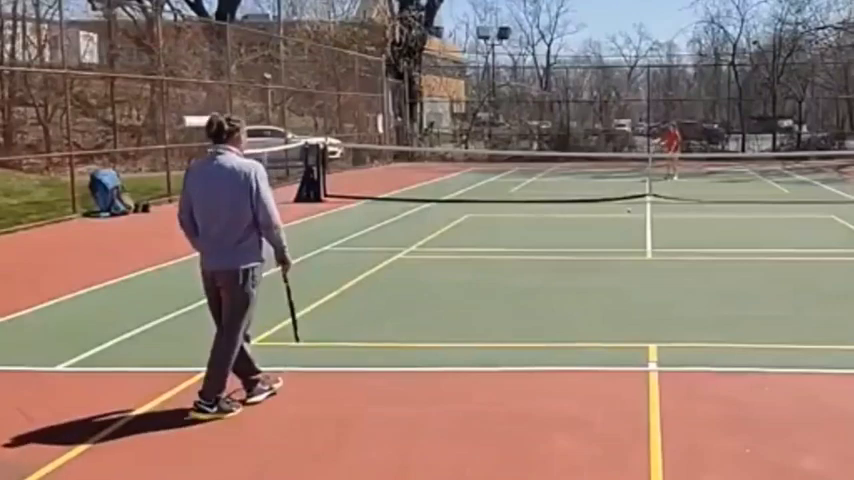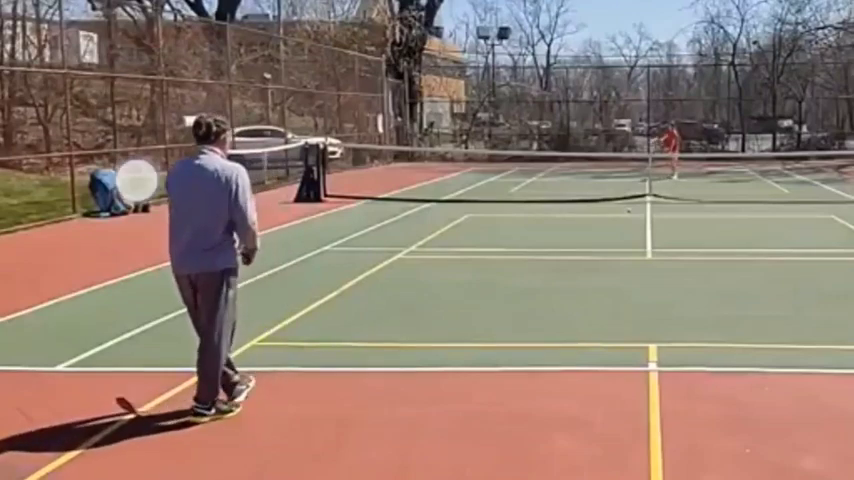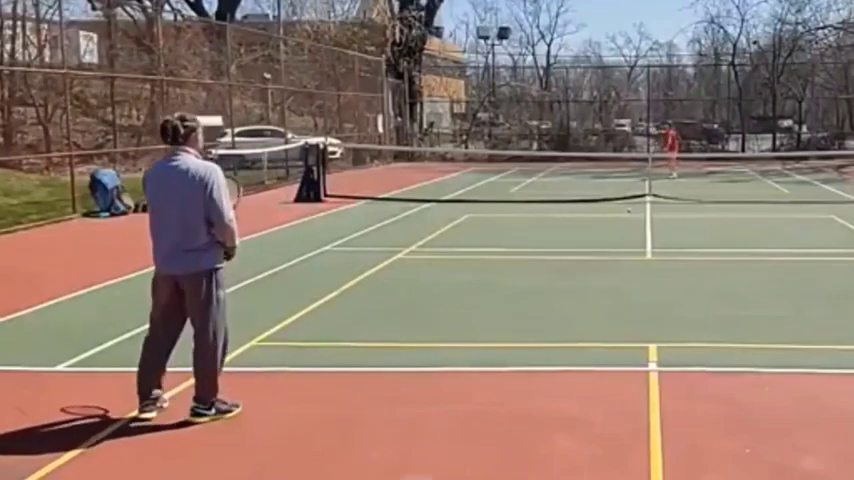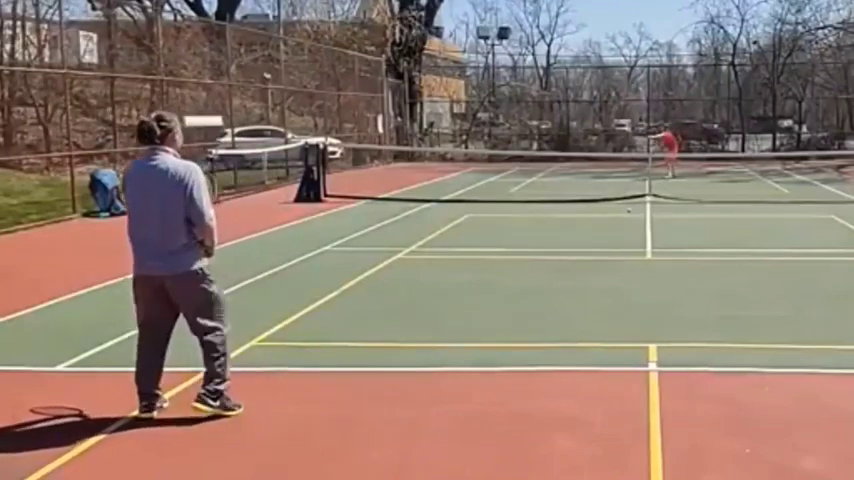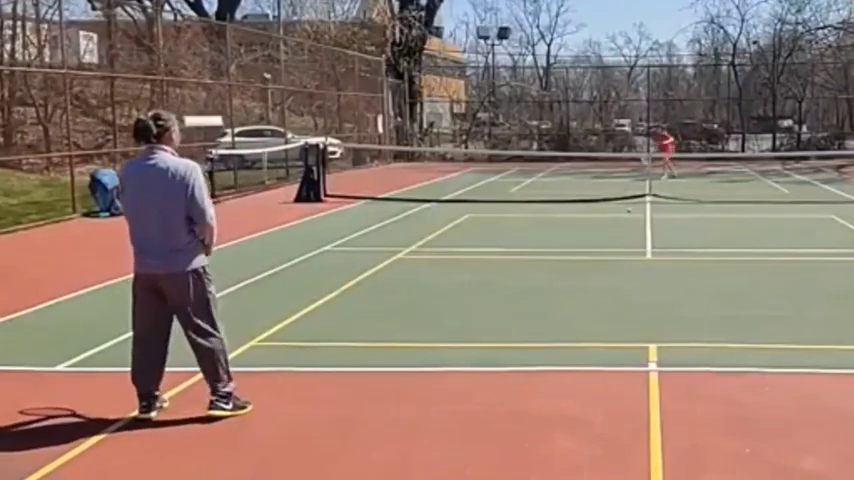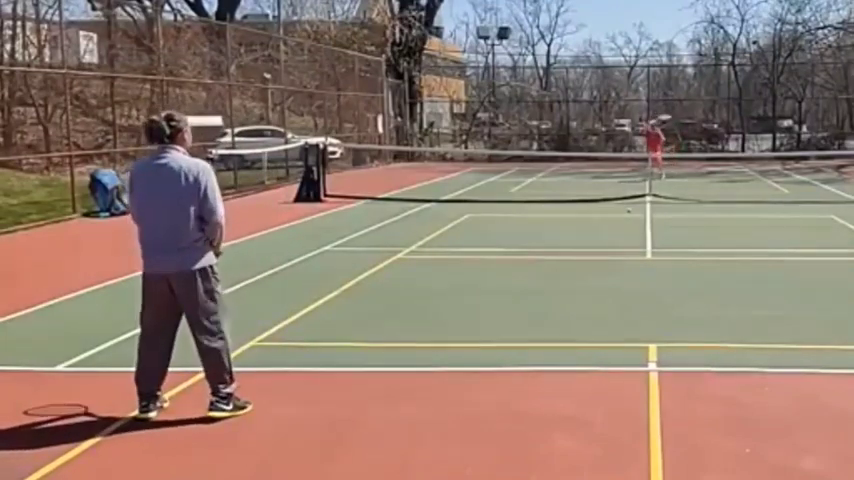
dt=0.3s
person 1, frame 1
left shoulder: (194, 171)
right shoulder: (250, 169)
left elbow: (185, 219)
right elbow: (269, 219)
right wrist: (281, 251)
left hip: (210, 264)
right hip: (240, 262)
left knee: (228, 328)
right knee: (231, 332)
left ankle: (254, 381)
right ankle: (209, 399)
person 1, frame 2
left shoulder: (176, 171)
right shoulder: (232, 172)
left elbow: (181, 216)
right elbow: (246, 223)
right wrist: (251, 249)
left hip: (182, 264)
right hip: (216, 263)
left knee: (206, 330)
right knee: (216, 333)
left ankle: (230, 383)
right ankle: (207, 402)
person 1, frame 3
left shoulder: (152, 173)
right shoulder: (207, 171)
left elbow: (161, 216)
right elbow: (224, 222)
right wrist: (230, 246)
left hip: (165, 266)
right hip: (201, 264)
left knee: (160, 333)
right knee: (209, 335)
left ankle: (148, 397)
right ankle: (205, 403)
person 1, frame 4
left shoulder: (132, 173)
right shoulder: (187, 171)
left elbow: (137, 216)
right elbow: (205, 223)
right wrist: (209, 246)
left hip: (145, 268)
right hip: (184, 266)
left knee: (151, 334)
right knee: (213, 325)
left ankle: (148, 398)
right ankle: (213, 392)
person 1, frame 5
left shoulder: (128, 172)
right shoulder: (186, 169)
left elbow: (132, 215)
right elbow: (206, 222)
right wrist: (206, 246)
left hip: (146, 268)
right hip: (184, 266)
left knee: (147, 335)
right knee: (206, 332)
left ankle: (147, 399)
right ankle: (222, 396)
person 1, frame 6
left shoulder: (138, 171)
right shoulder: (198, 169)
left elbow: (137, 216)
right elbow: (217, 220)
right wrist: (214, 247)
left hip: (155, 267)
right hip: (193, 264)
left knee: (154, 334)
right knee: (212, 333)
left ankle: (148, 399)
right ankle: (221, 398)
